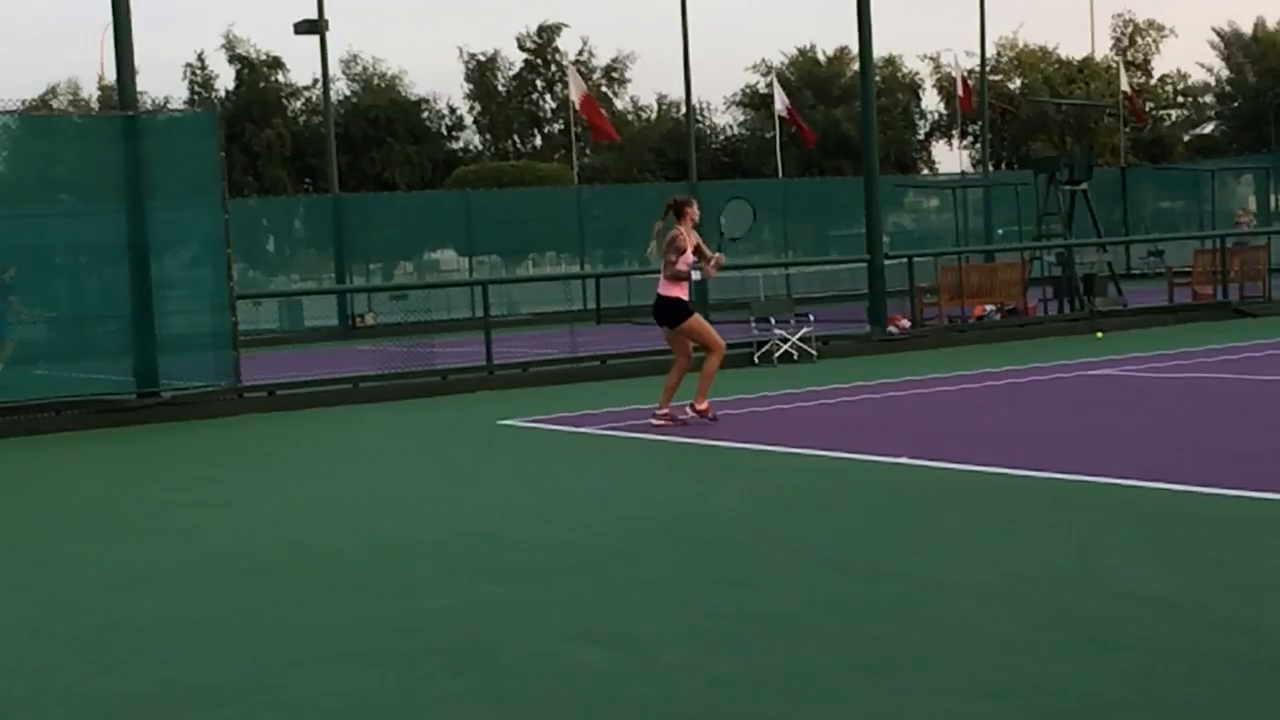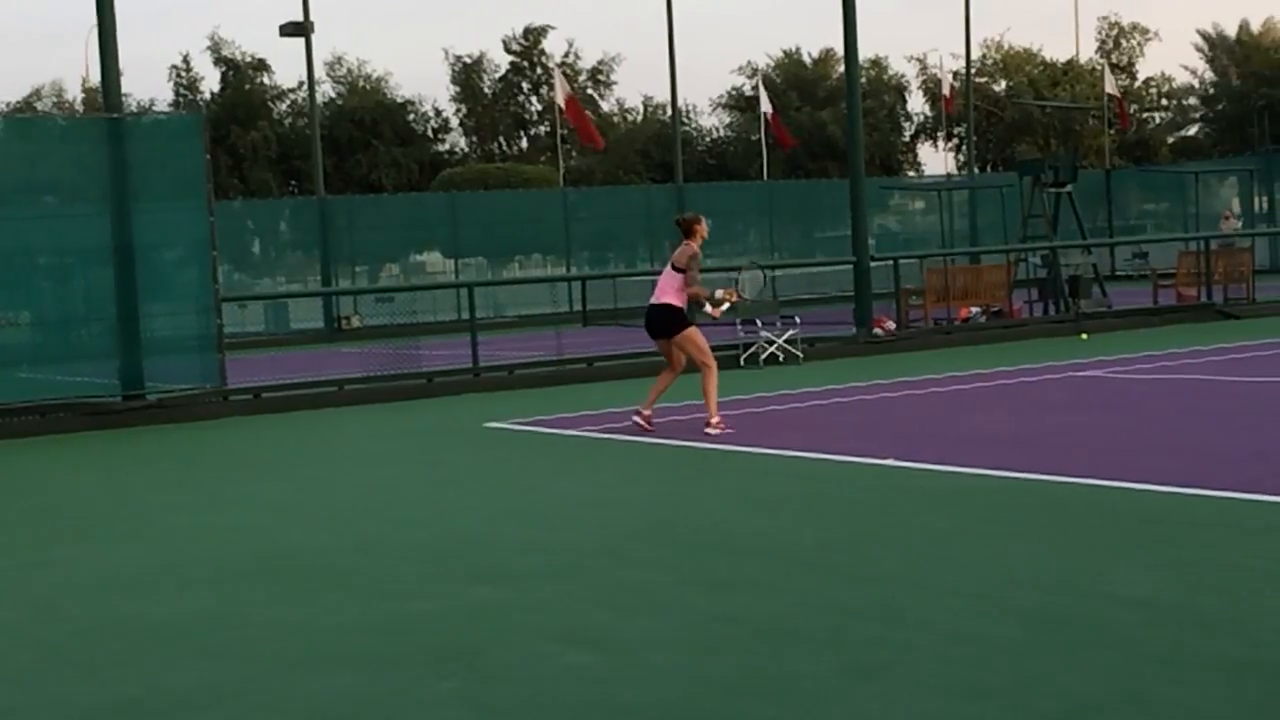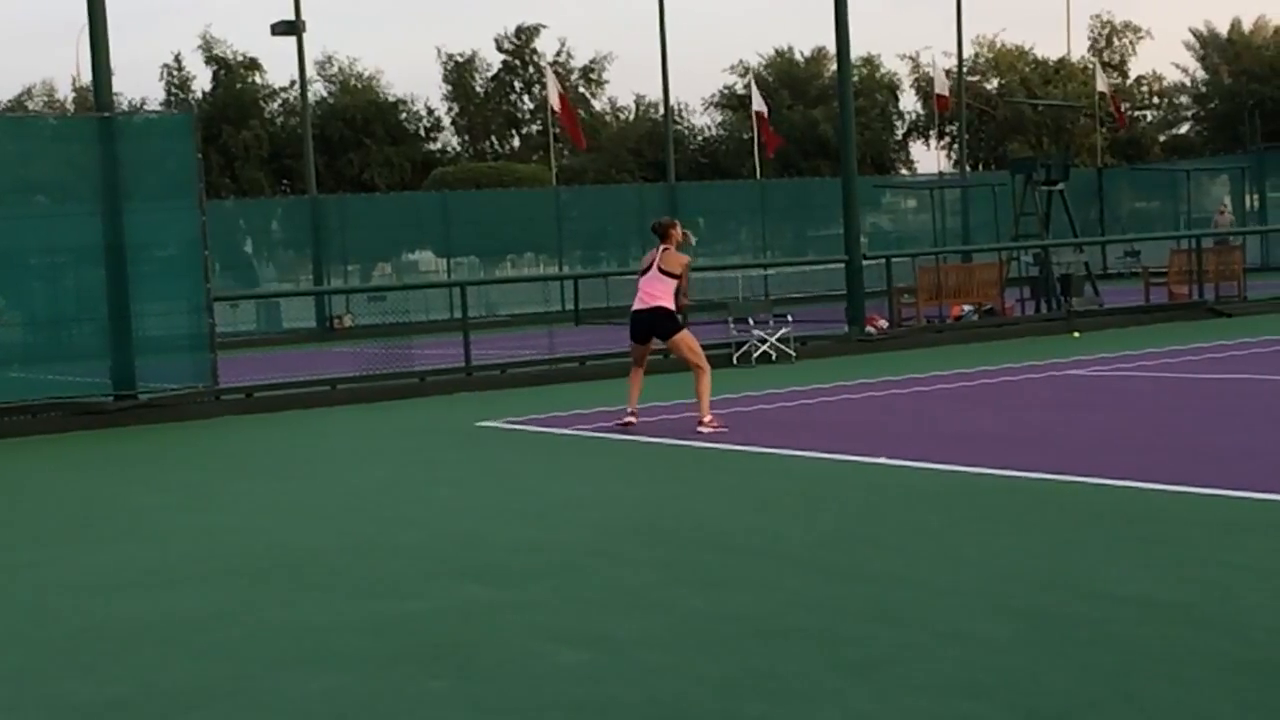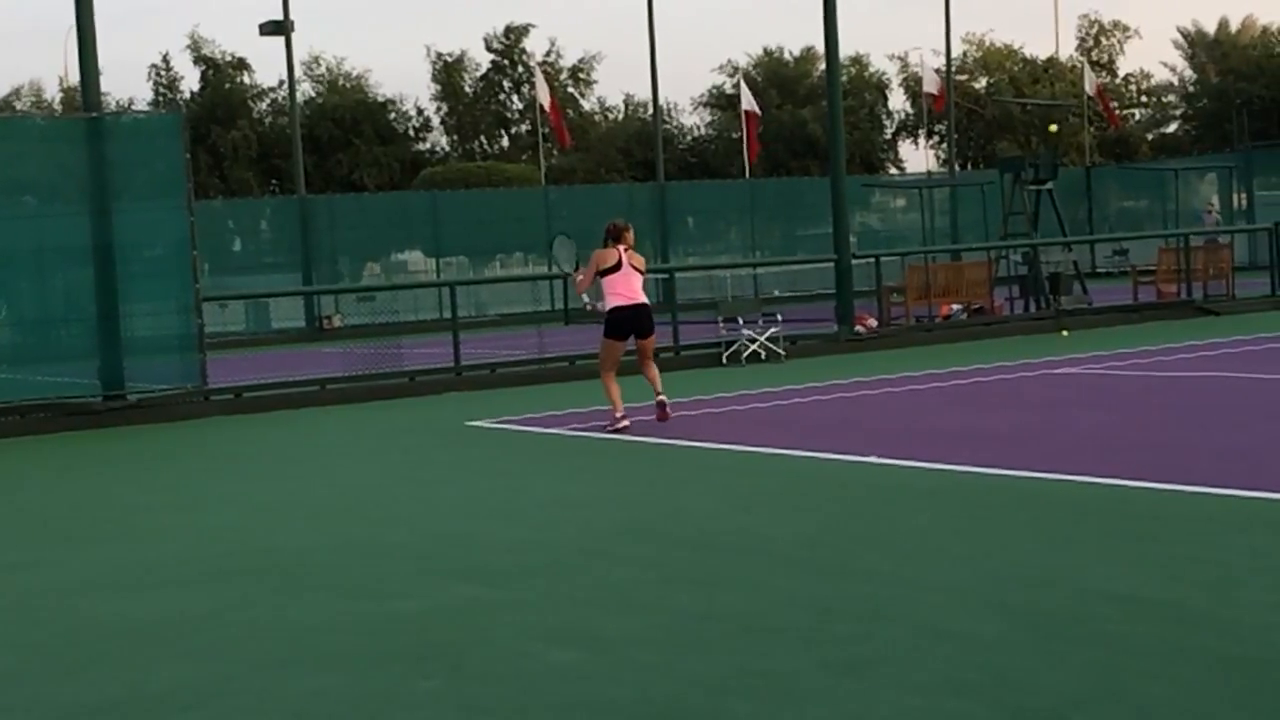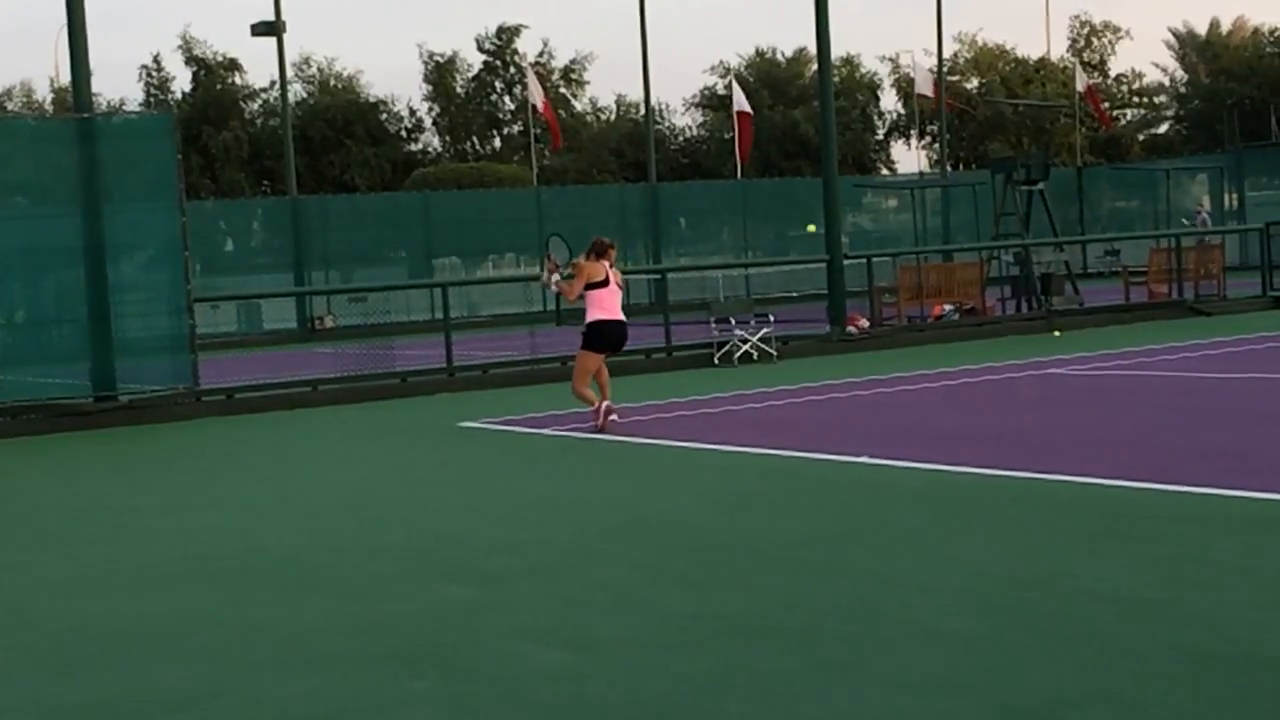
dt=1s
person 1, frame 1
left shoulder: (692, 235)
right shoulder: (677, 237)
left elbow: (709, 259)
right elbow: (669, 273)
left wrist: (716, 260)
right wrist: (698, 274)
left hip: (669, 304)
right hip: (672, 304)
left knee: (683, 360)
right knee: (717, 347)
left ankle: (662, 412)
right ankle: (699, 404)
person 1, frame 2
left shoulder: (684, 250)
right shoulder: (693, 253)
left elbow: (690, 288)
right elbow: (690, 290)
left wrist: (719, 294)
right wrist: (709, 308)
left hip: (655, 314)
right hip: (670, 314)
left knee: (675, 366)
right knee: (709, 365)
left ankle: (644, 411)
right ankle: (713, 421)
person 1, frame 3
left shoulder: (648, 256)
right shoulder: (682, 260)
right elbow: (682, 300)
left hip: (638, 317)
right hip: (663, 317)
left knee: (638, 365)
right knee: (702, 367)
left ankle: (631, 411)
right ankle: (705, 419)
person 1, frame 4
left shoulder: (600, 255)
right shoulder: (640, 260)
left elbow: (582, 288)
left wrist: (579, 277)
right wrist: (602, 304)
left hip: (618, 316)
right hip: (642, 311)
left knee: (607, 372)
right knee: (647, 362)
left ankle: (619, 415)
right ankle: (659, 393)
person 1, frame 5
left shoulder: (587, 267)
right shoulder: (617, 274)
left elbow: (571, 295)
left wrist: (555, 276)
right wrist: (556, 285)
left hip: (599, 329)
right hip: (620, 330)
left knee: (579, 387)
right knee: (597, 361)
left ankle: (599, 405)
right ankle: (608, 408)
